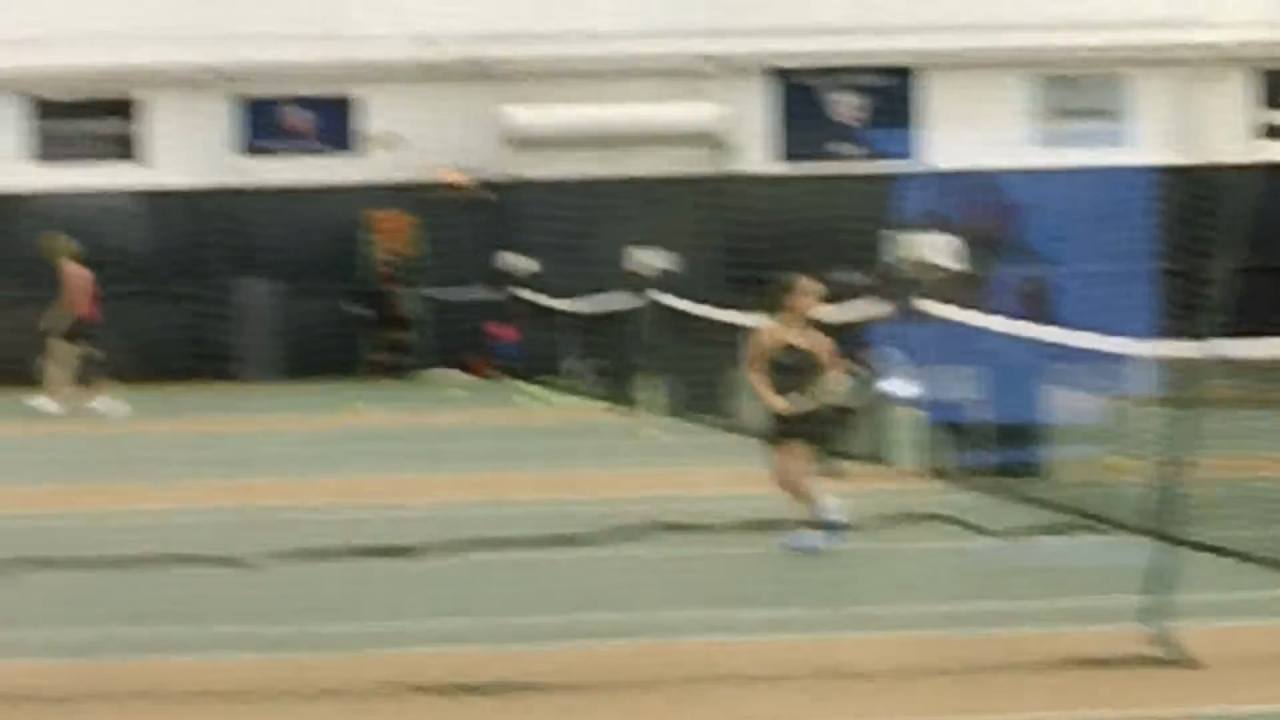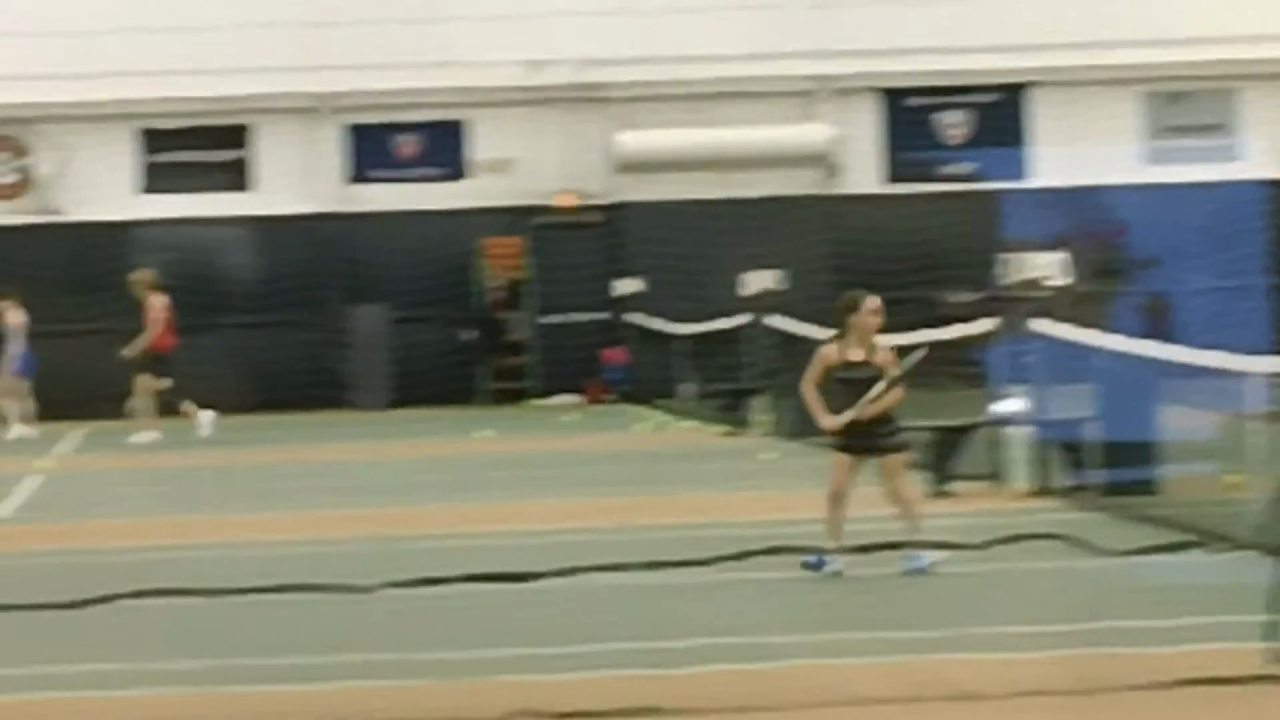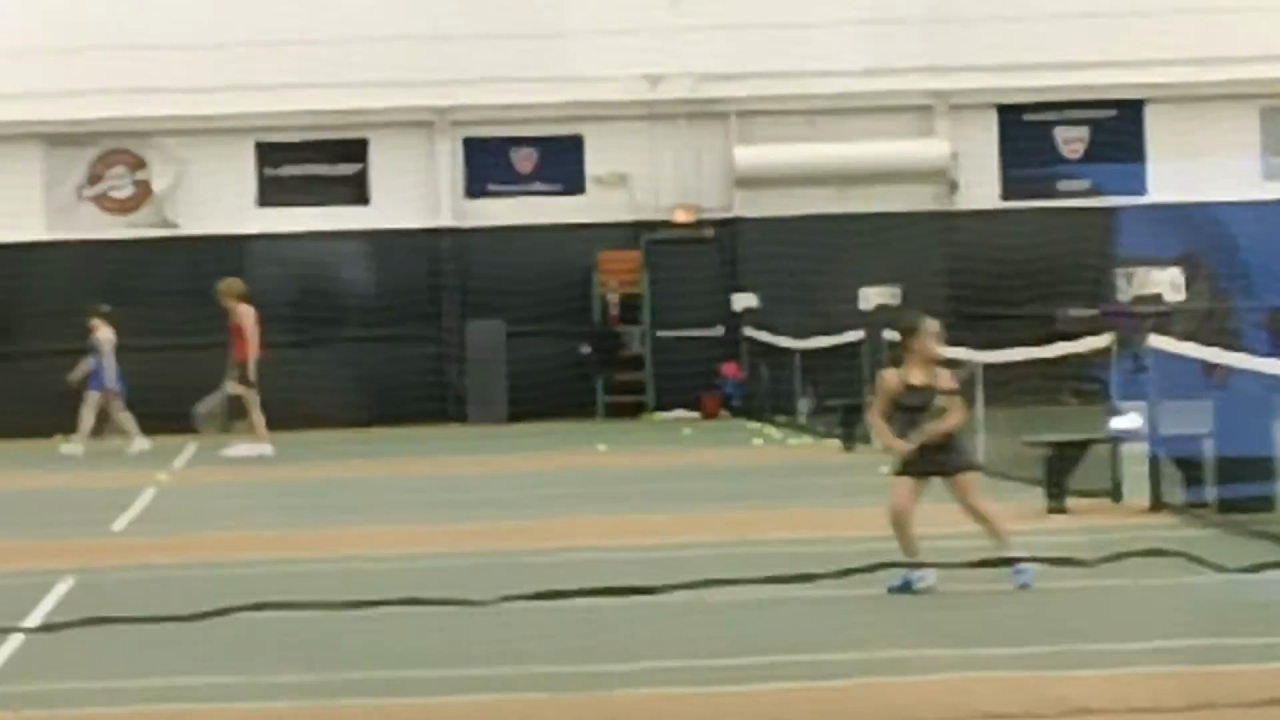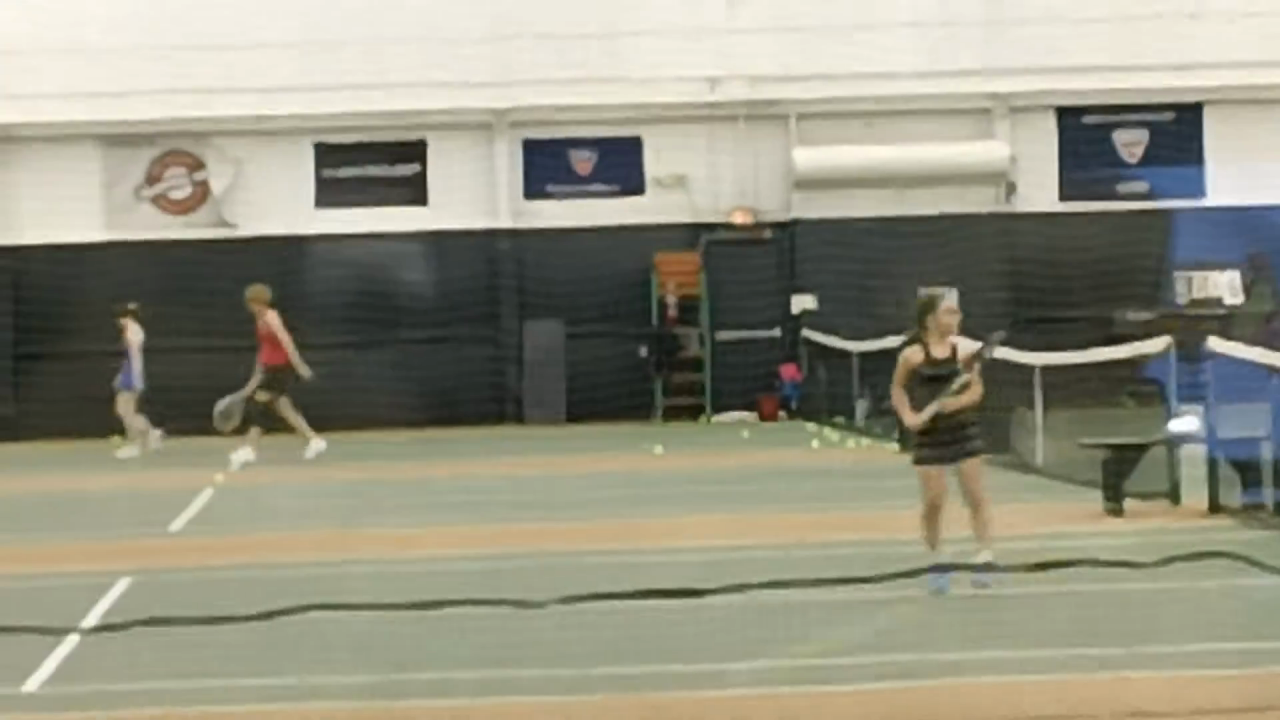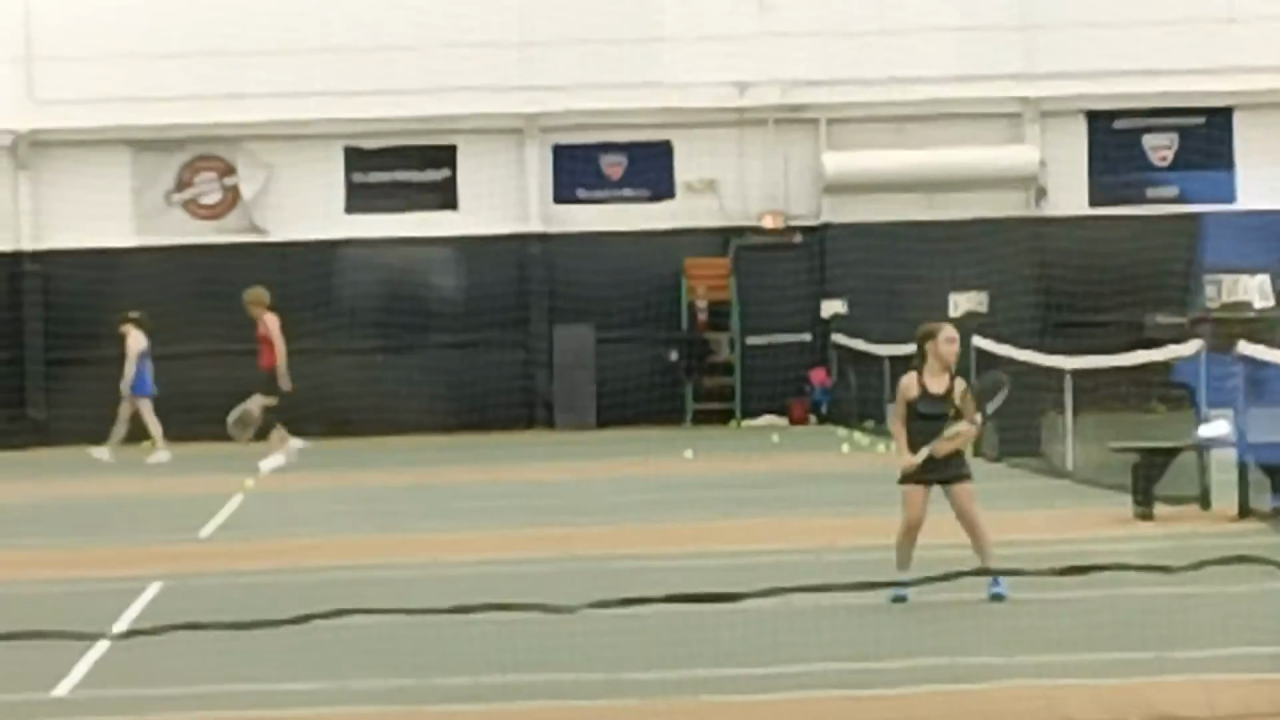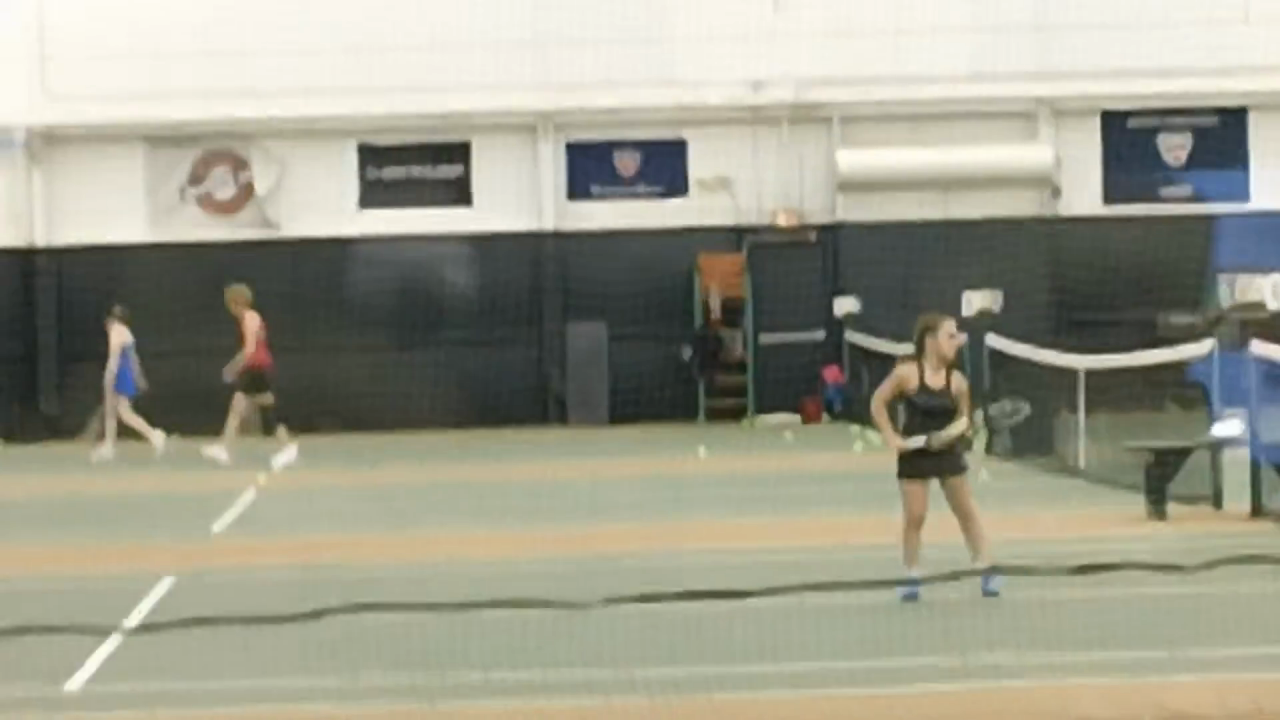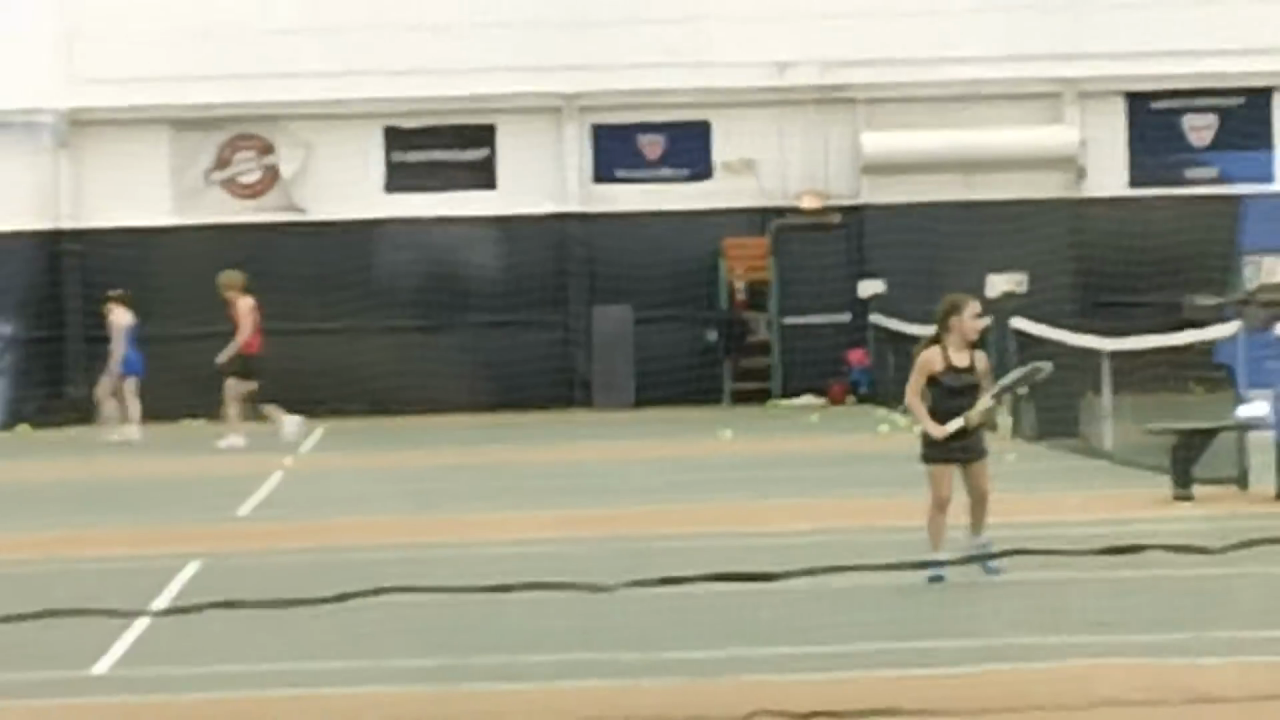
dt=0.2s
person 1, frame 1
left shoulder: (817, 341)
right shoulder: (768, 335)
left elbow: (833, 374)
right elbow: (753, 371)
left wrist: (820, 394)
right wrist: (772, 400)
left hip: (808, 414)
right hip: (784, 415)
left knee: (791, 474)
right knee: (783, 476)
right ankle: (824, 507)
person 1, frame 2
left shoulder: (881, 352)
right shoulder: (828, 352)
left elbow: (897, 391)
right elbow: (808, 386)
left wrist: (874, 407)
right wrist: (823, 417)
left hip: (882, 428)
right hip: (849, 432)
left knee: (897, 488)
right knee: (837, 490)
left ankle: (919, 549)
right ankle: (831, 555)
person 1, frame 3
left shoulder: (942, 376)
right shoulder: (890, 378)
left elbow: (958, 416)
right elbow: (875, 415)
left wrist: (934, 430)
right wrist: (892, 443)
left hip: (947, 451)
right hip: (913, 455)
left knee: (976, 508)
right knee: (898, 511)
left ankle: (1016, 561)
right ankle: (918, 571)
person 1, frame 4
left shoulder: (962, 351)
right shoulder: (912, 355)
left elbow: (977, 389)
right elbow: (897, 390)
left wrist: (956, 403)
right wrist: (908, 416)
left hip: (964, 431)
right hip: (929, 436)
left knee: (975, 496)
right knee: (934, 502)
left ankle: (984, 561)
right ankle: (938, 563)
person 1, frame 5
left shoulder: (959, 386)
right shoulder: (909, 383)
left elbow: (972, 428)
right elbow: (896, 420)
left wrist: (951, 445)
right wrist: (905, 453)
left hip: (951, 461)
right hip: (918, 463)
left knee: (971, 520)
right knee: (911, 522)
left ankle: (993, 578)
right ankle: (902, 581)
person 1, frame 6
left shoulder: (957, 381)
right shoulder: (906, 373)
left elbow: (963, 420)
right elbow: (878, 403)
left wrist: (951, 434)
right wrist: (892, 438)
left hip: (947, 452)
right hip: (915, 453)
left knee: (966, 511)
right knee: (915, 516)
left ankle: (985, 570)
right ankle: (912, 579)
person 1, frame 7
left shoulder: (980, 359)
right shoulder: (931, 356)
left elbow: (987, 393)
right elbow: (911, 395)
left wrist: (981, 412)
right wrist: (930, 425)
left hip: (969, 434)
right hip: (939, 439)
left knee: (981, 492)
right knee: (941, 498)
left ankle: (978, 541)
right ankle: (937, 561)
